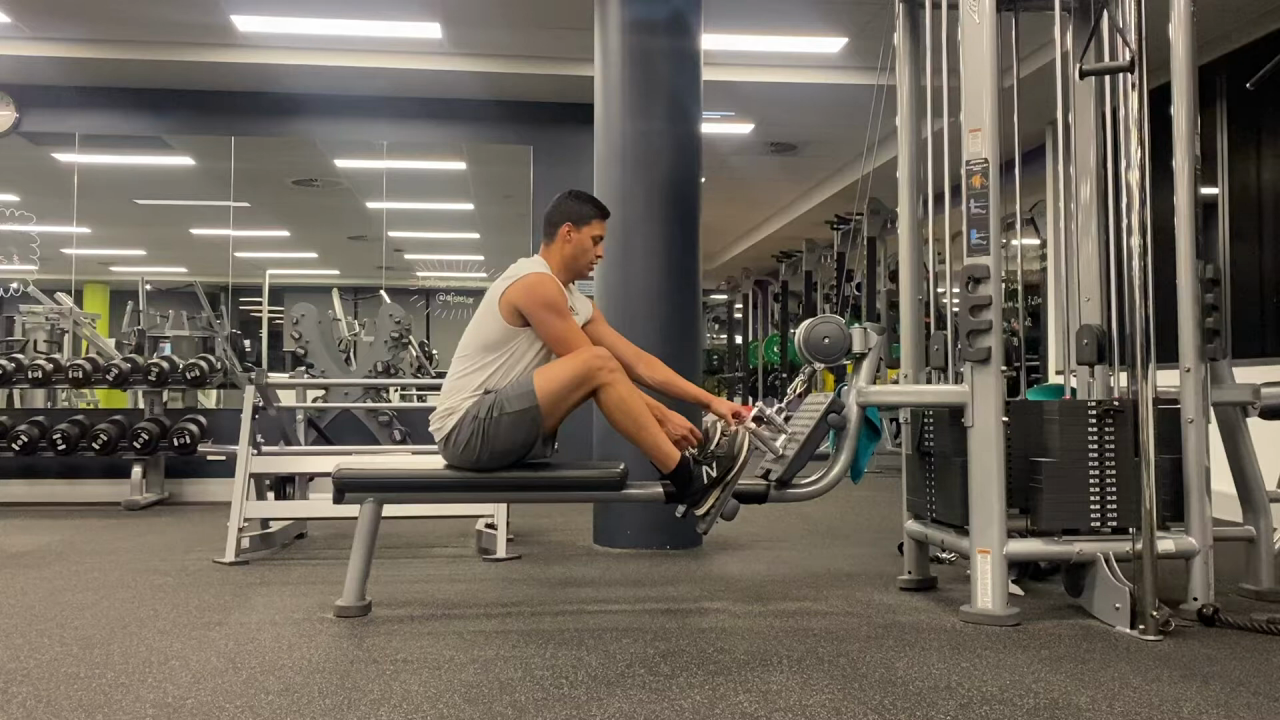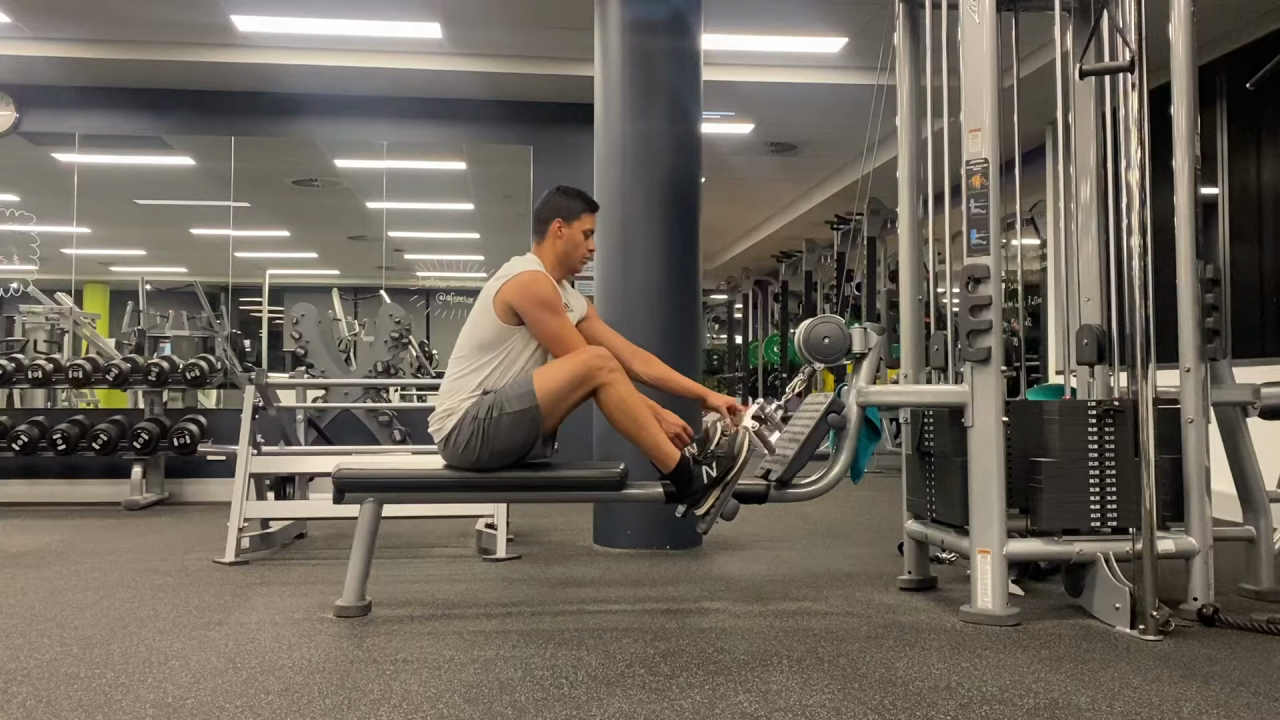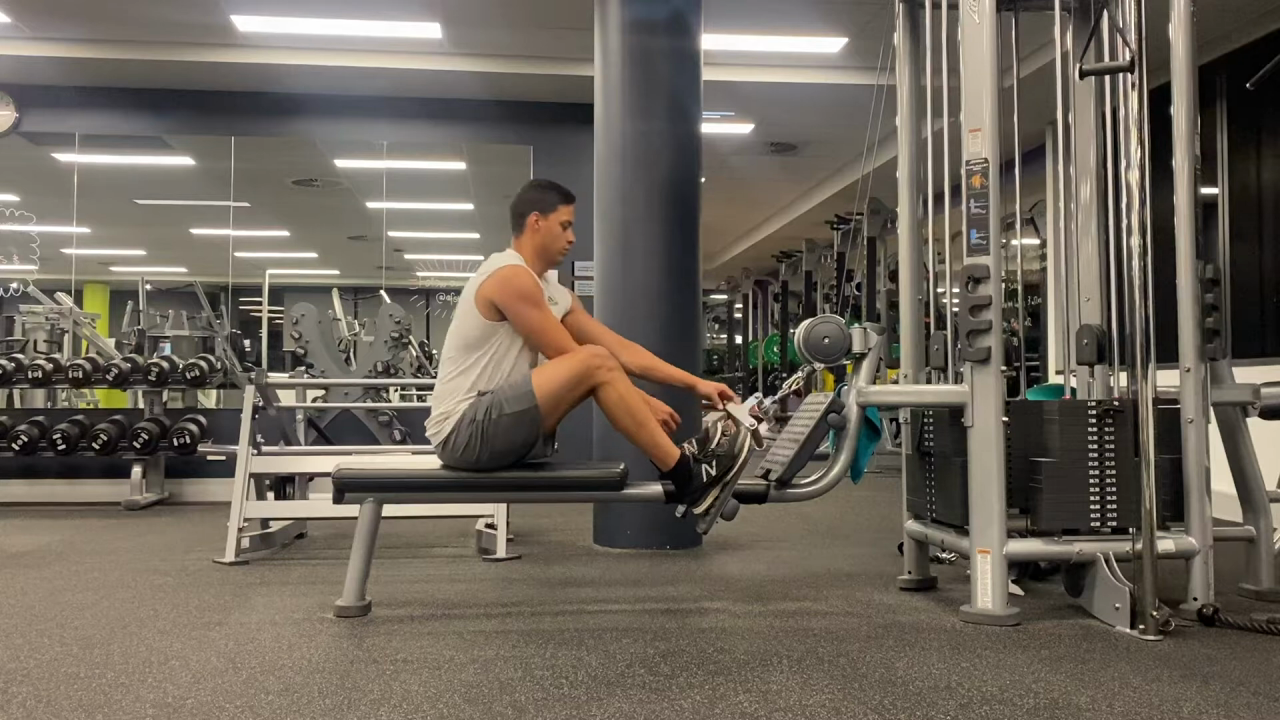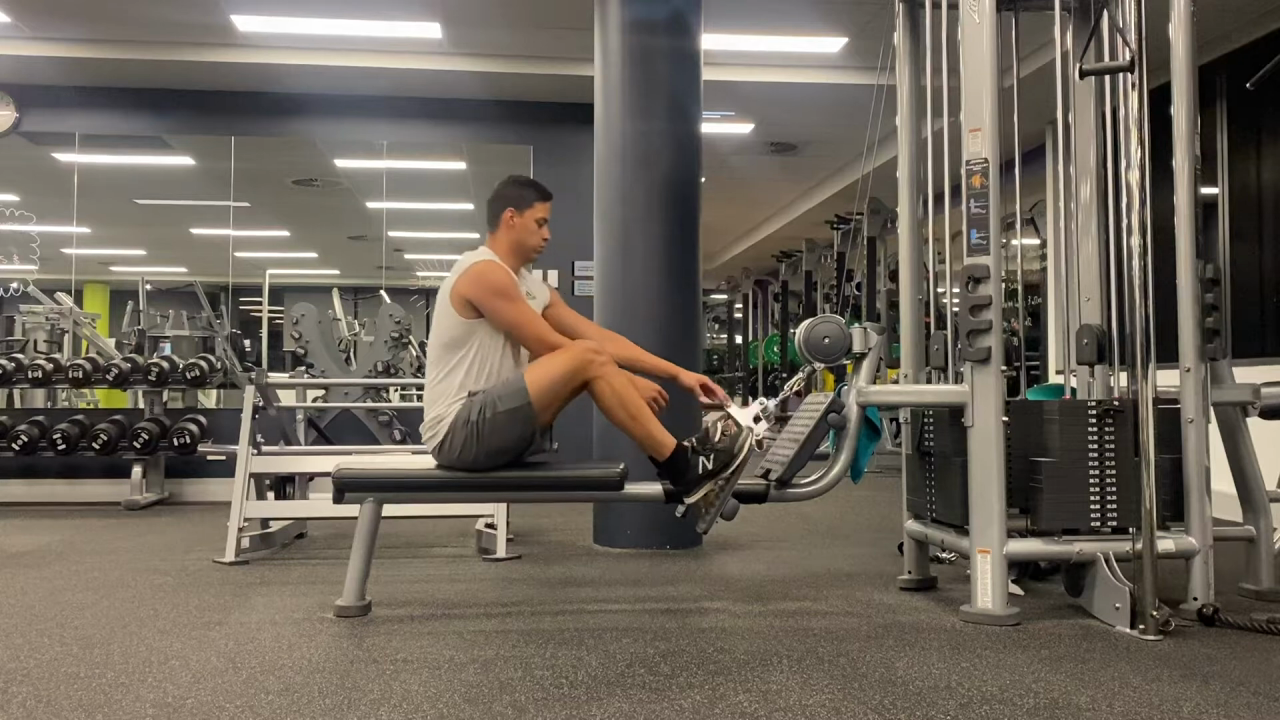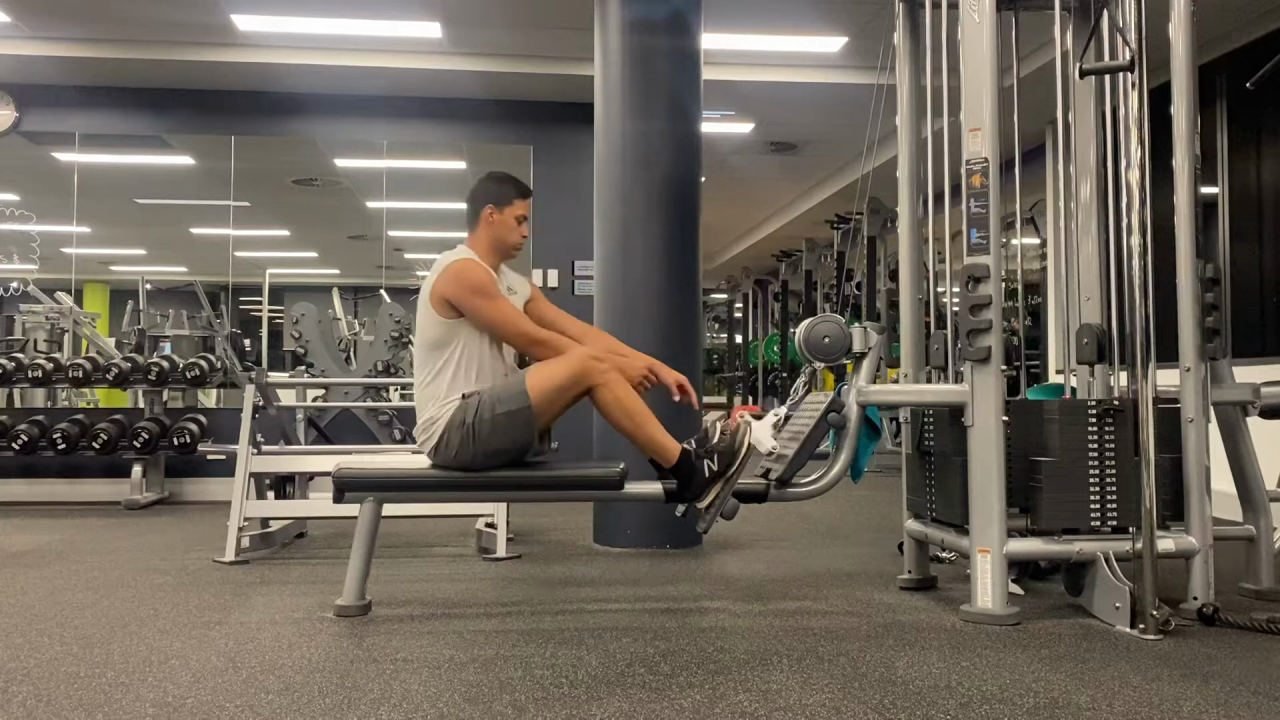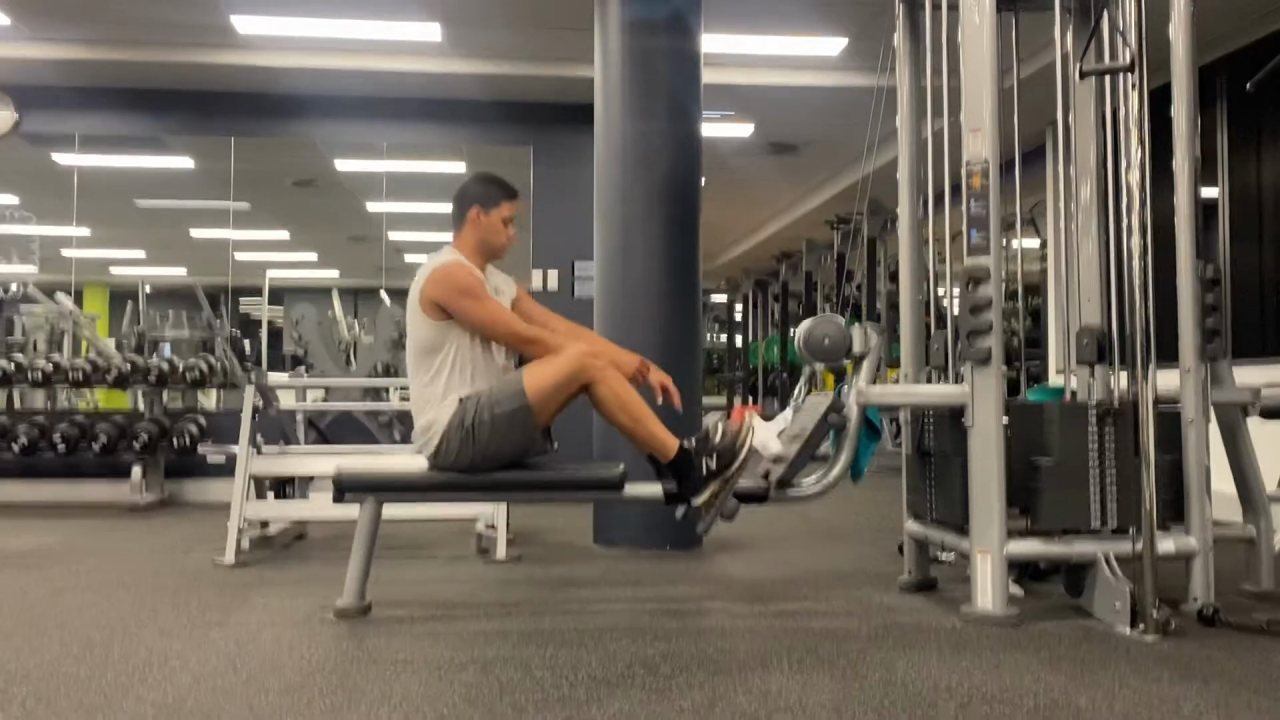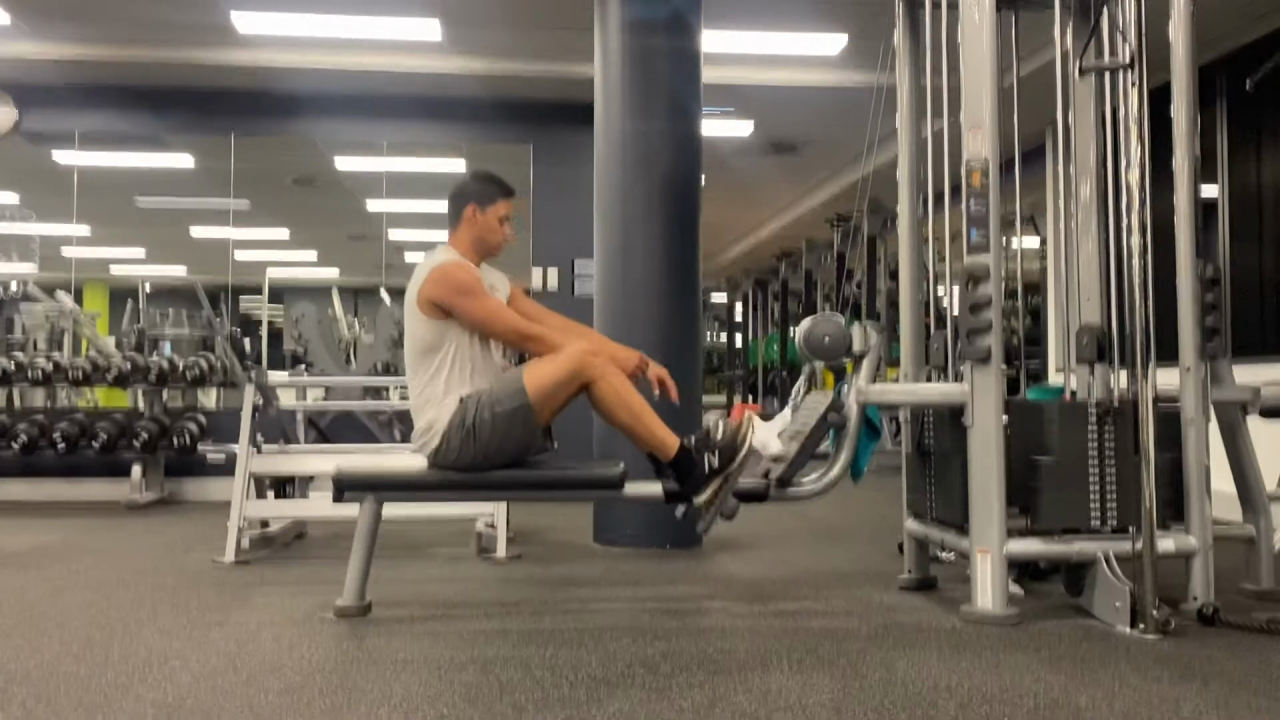
dt=0.1s
person 1, frame 1
left shoulder: (573, 302)
right shoulder: (536, 284)
left elbow: (638, 363)
right elbow: (590, 363)
left wrist: (711, 401)
right wrist: (663, 416)
left hip: (495, 426)
right hip: (467, 431)
right knee: (598, 364)
left ankle: (677, 463)
right ankle: (689, 479)
person 1, frame 2
left shoulder: (569, 299)
right shoulder: (530, 282)
left elbow: (633, 359)
right elbow: (590, 364)
left wrist: (707, 395)
right wrist: (656, 415)
left hip: (495, 425)
right hip: (466, 430)
right knee: (598, 364)
left ankle: (678, 461)
right ankle: (688, 478)
person 1, frame 3
left shoulder: (551, 292)
right shoulder: (509, 278)
left elbow: (619, 349)
right elbow: (565, 356)
left wrist: (693, 382)
right wrist: (642, 401)
left hip: (492, 424)
right hip: (464, 431)
left knee: (604, 363)
right knee: (596, 363)
left ankle: (676, 460)
right ankle: (688, 477)
person 1, frame 4
left shoulder: (529, 286)
right shoulder: (482, 273)
left elbow: (602, 338)
right elbow: (551, 348)
left wrist: (677, 373)
right wrist: (628, 383)
left hip: (487, 422)
right hip: (459, 432)
left knee: (591, 357)
right knee: (589, 358)
left ankle: (672, 455)
right ankle: (682, 466)
person 1, frame 5
left shoulder: (509, 283)
right shoulder: (461, 272)
left elbow: (580, 333)
right elbow: (535, 343)
left wrist: (655, 366)
right wrist: (619, 367)
left hip: (480, 421)
right hip: (453, 433)
left knee: (590, 362)
right knee: (592, 365)
left ankle: (676, 458)
right ankle: (689, 471)
person 1, frame 6
left shoulder: (495, 283)
right shoulder: (448, 274)
left elbow: (566, 332)
right elbow: (525, 341)
left wrist: (644, 367)
right wrist: (610, 363)
left hip: (479, 421)
right hip: (452, 436)
left knee: (586, 366)
right knee: (587, 362)
left ankle: (672, 456)
right ankle: (686, 468)
person 1, frame 7
left shoulder: (490, 280)
right shoulder: (446, 273)
left elbow: (563, 329)
right elbow: (525, 338)
left wrist: (637, 358)
right wrist: (611, 358)
left hip: (476, 422)
right hip: (452, 434)
left knee: (587, 362)
right knee: (587, 360)
left ankle: (675, 455)
right ankle: (688, 466)
